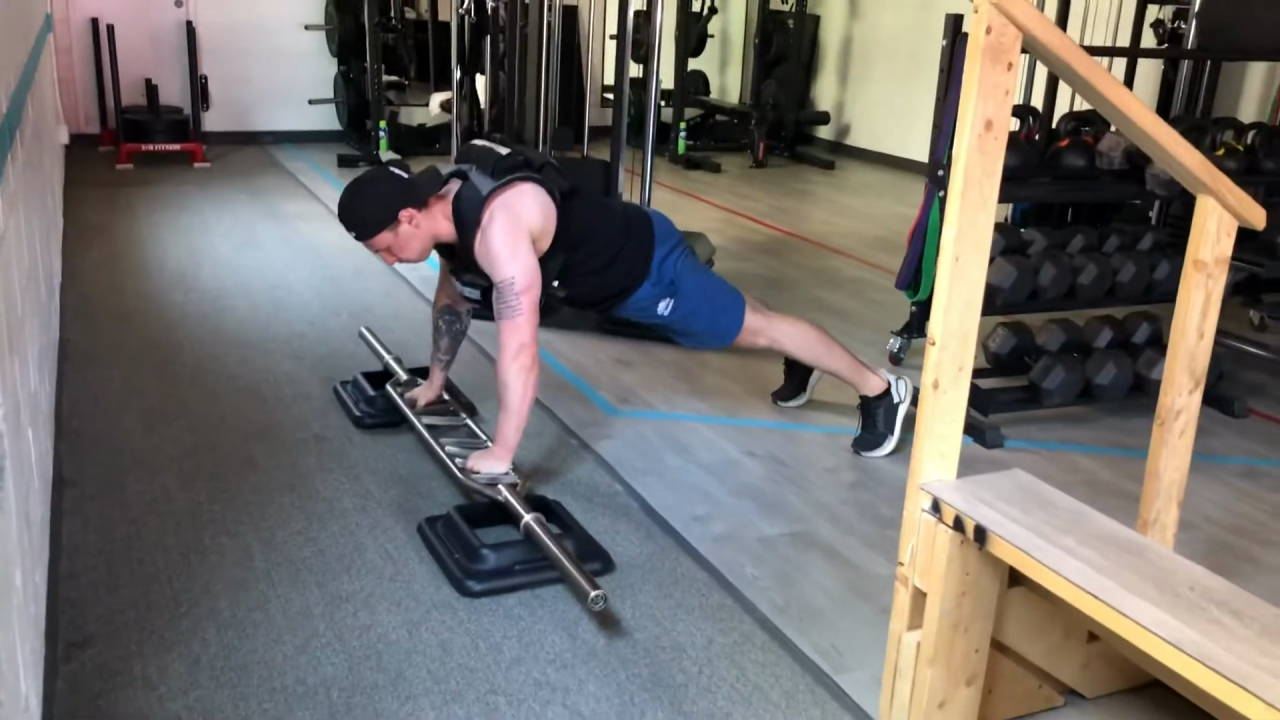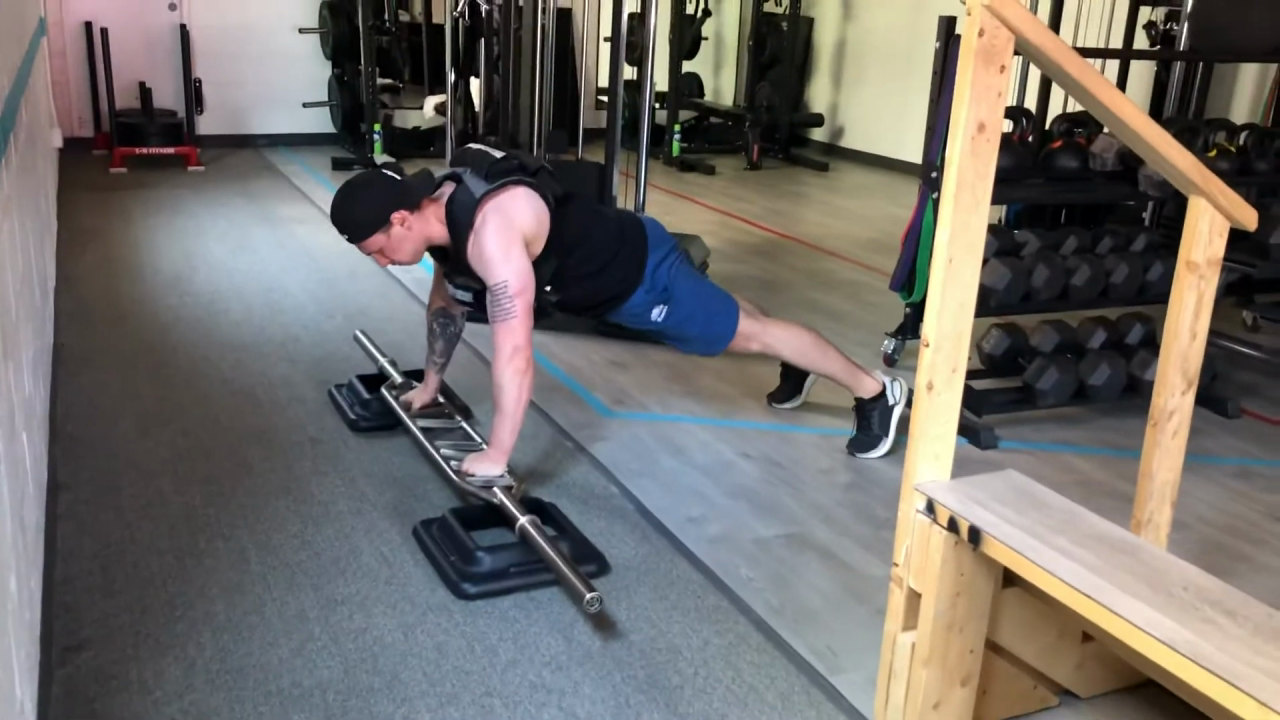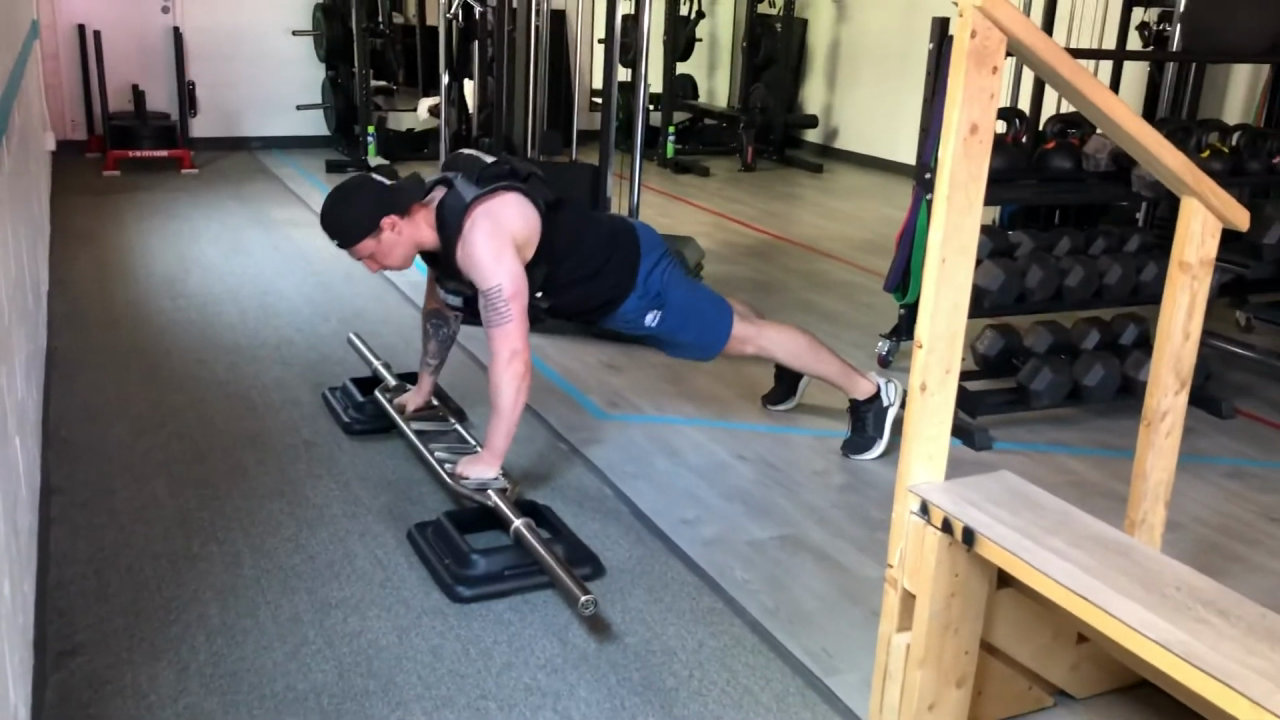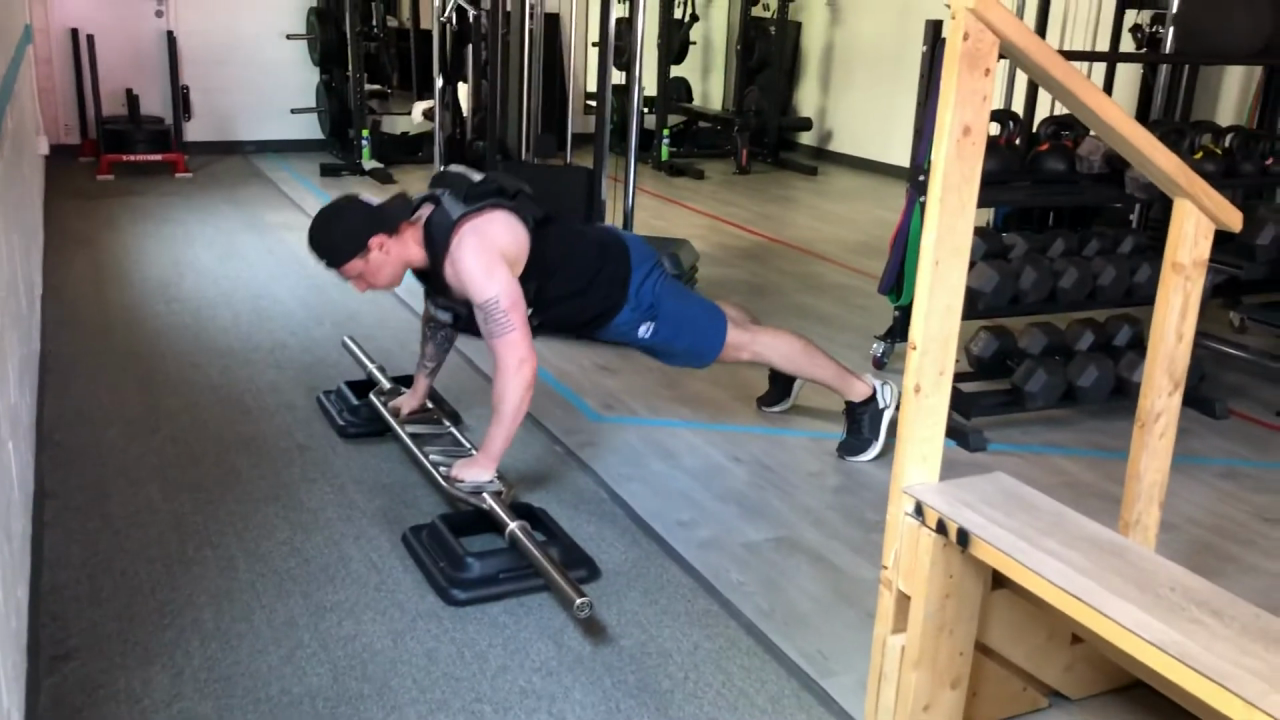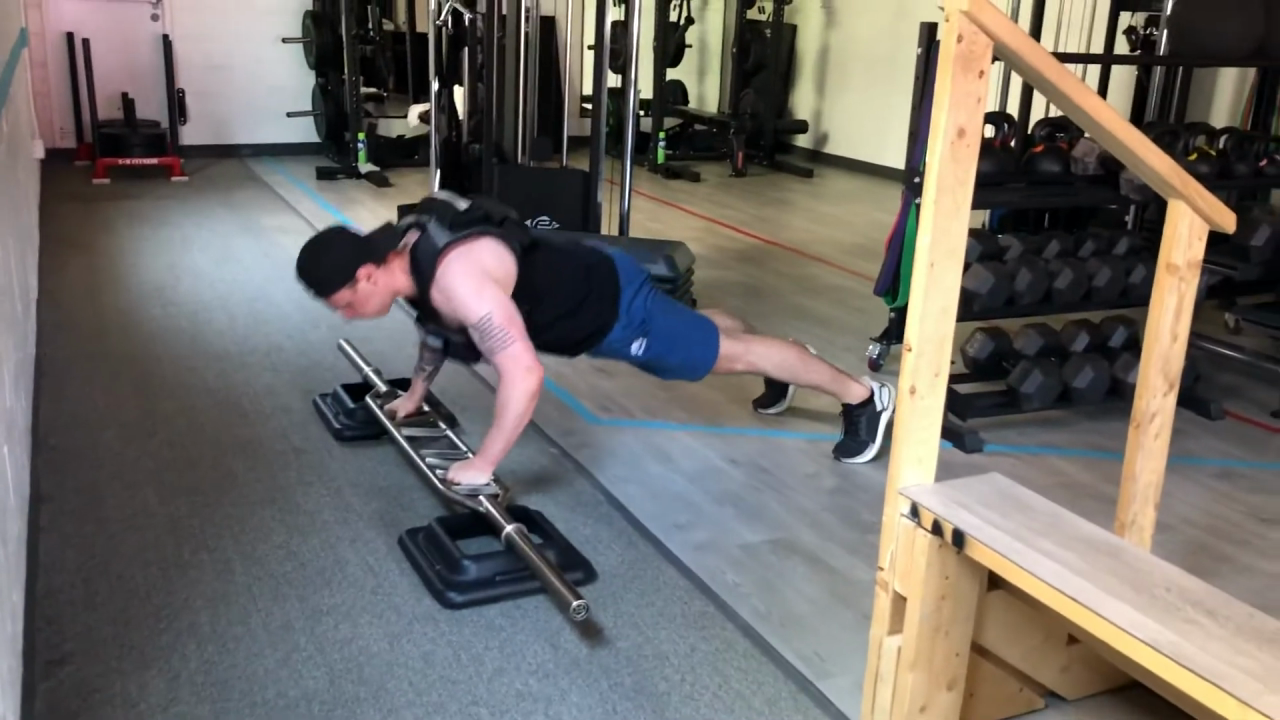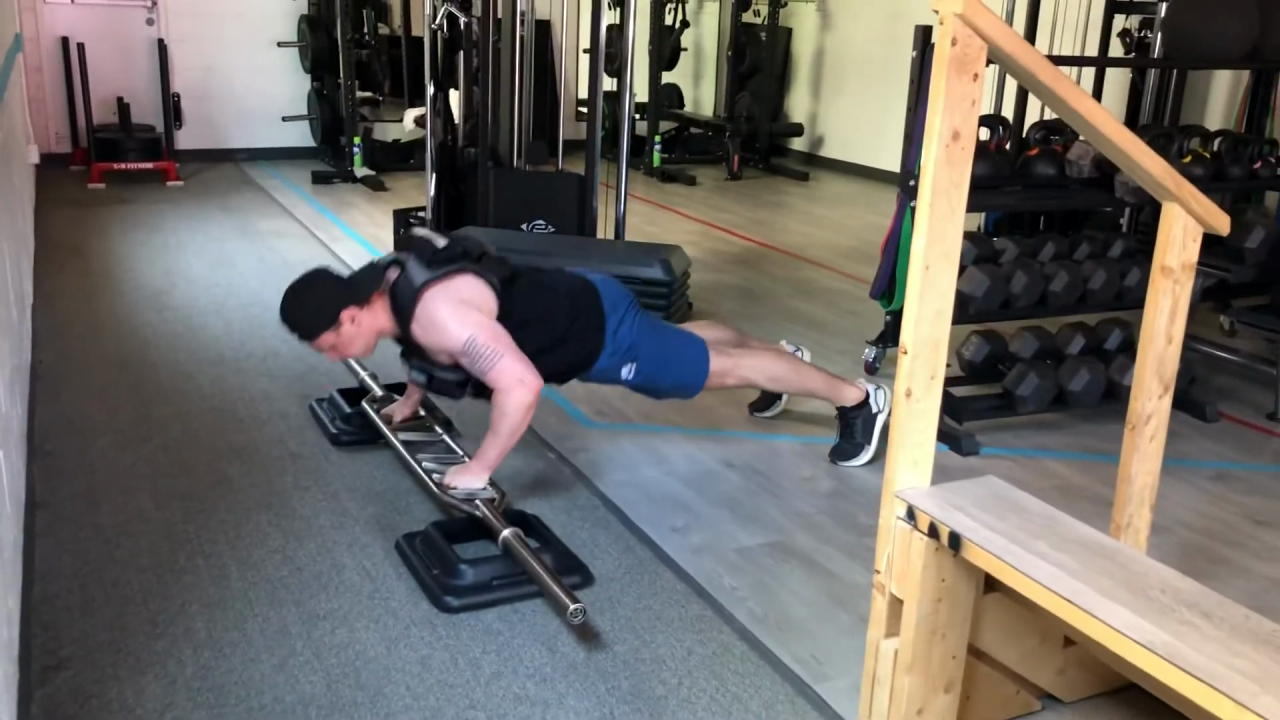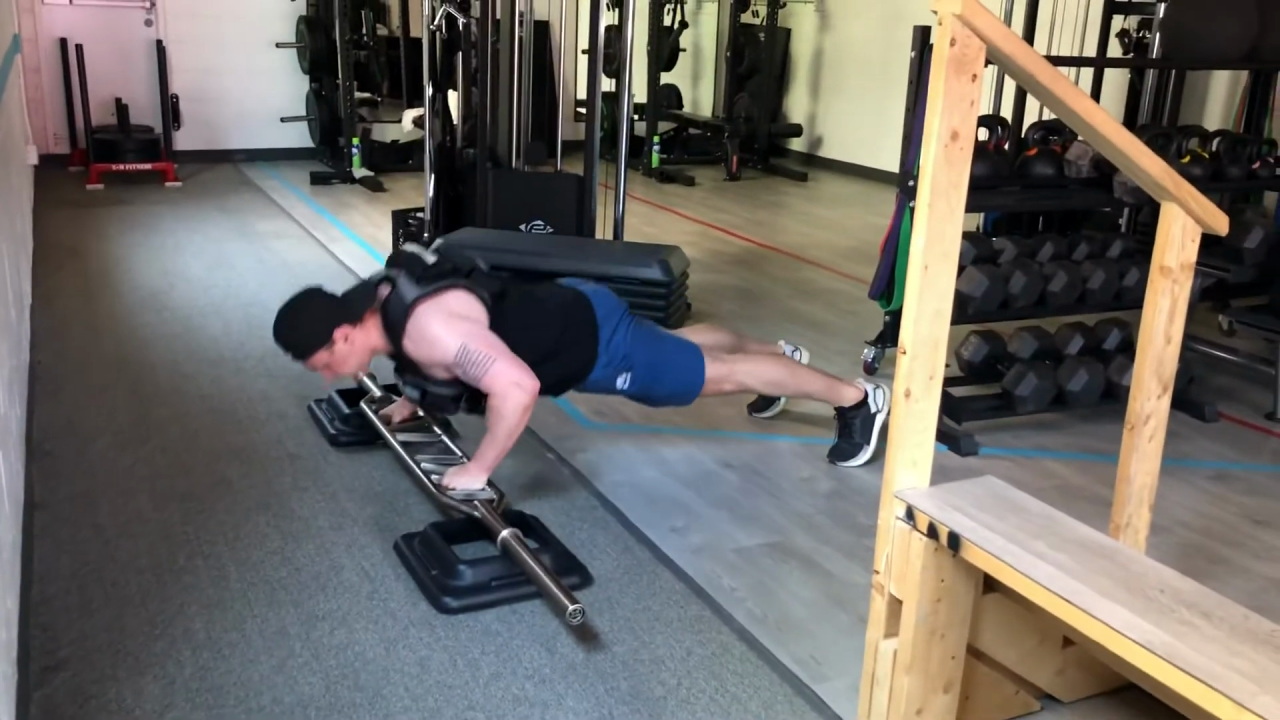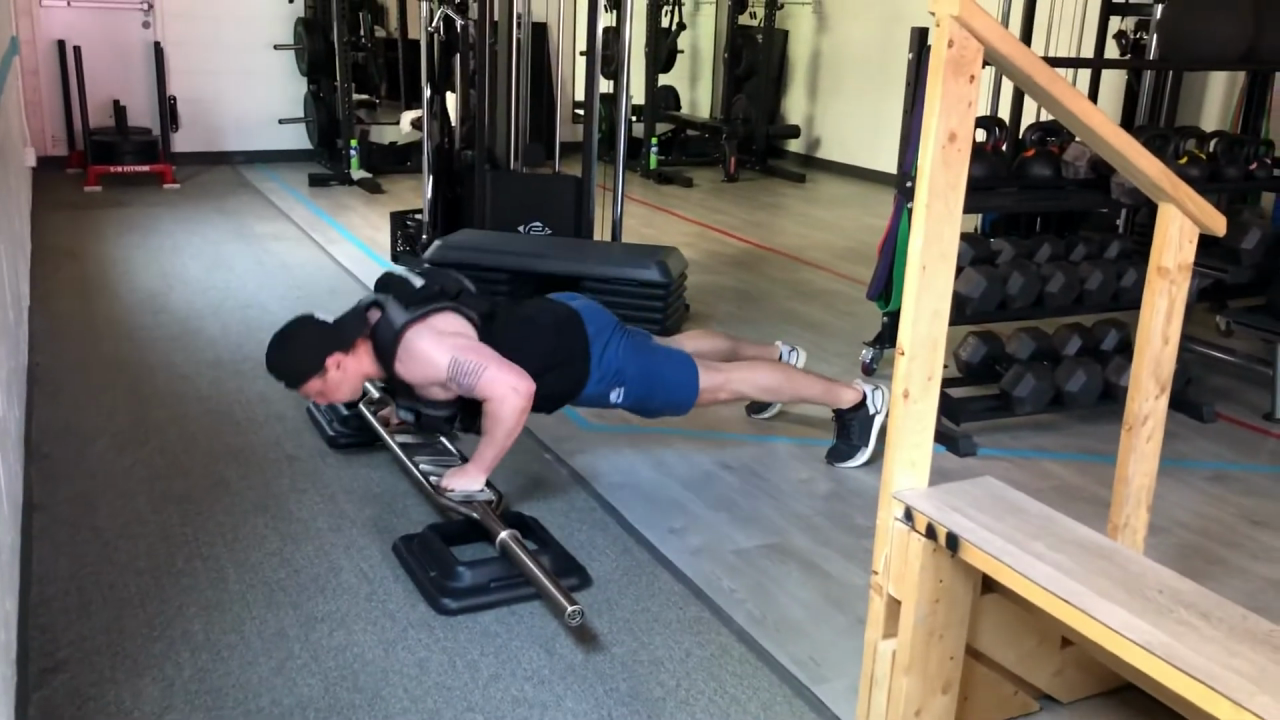
dt=0.1s
person 1, frame 1
left shoulder: (495, 228)
right shoulder: (446, 209)
left elbow: (519, 352)
right elbow: (452, 299)
left wrist: (501, 454)
right wrist: (435, 380)
left hip: (645, 263)
right hip: (614, 264)
left knee: (754, 327)
right knee: (727, 311)
left ankle: (880, 389)
right ankle: (801, 366)
person 1, frame 2
left shoulder: (489, 230)
right shoulder: (439, 211)
left elbow: (514, 355)
right elbow: (447, 302)
left wrist: (496, 456)
right wrist: (430, 383)
left hip: (639, 270)
right hip: (607, 268)
left knee: (748, 332)
right knee: (722, 314)
left ankle: (875, 391)
right ankle: (797, 369)
person 1, frame 3
left shoulder: (479, 237)
right shoulder: (429, 215)
left elbow: (510, 357)
right elbow: (440, 303)
left wrist: (490, 459)
right wrist: (424, 385)
left hip: (631, 276)
right hip: (602, 268)
left knee: (742, 335)
right knee: (714, 315)
left ankle: (870, 392)
right ankle: (791, 370)
person 1, frame 4
left shoulder: (469, 252)
right shoulder: (420, 229)
left elbow: (517, 365)
right elbow: (442, 312)
left wrist: (485, 463)
right wrist: (420, 388)
left hip: (624, 289)
right hip: (595, 278)
left knee: (736, 343)
right knee: (707, 322)
left ankle: (864, 395)
right ankle: (785, 371)
person 1, frame 5
left shoulder: (452, 279)
right shoulder: (409, 249)
left elbow: (523, 374)
left wrist: (484, 464)
right wrist: (418, 389)
left hip: (613, 306)
right hip: (585, 283)
left knee: (731, 354)
right knee: (692, 325)
left ankle: (861, 396)
right ankle: (784, 371)
person 1, frame 6
left shoulder: (433, 312)
right shoulder: (392, 285)
left elbow: (520, 386)
left wrist: (478, 469)
right wrist: (411, 397)
left hip: (601, 334)
right hip: (575, 305)
left knee: (722, 371)
right knee: (684, 338)
left ankle: (856, 398)
right ankle: (783, 351)
person 1, frame 7
left shoulder: (421, 331)
right shoulder: (383, 299)
left elbow: (519, 386)
left wrist: (479, 468)
right wrist: (412, 395)
left hip: (596, 343)
right hip: (567, 309)
left knee: (718, 375)
right knee: (678, 341)
left ankle: (856, 397)
right ankle: (775, 348)
person 1, frame 8
left shoulder: (413, 352)
right shoulder: (375, 323)
left elbow: (515, 390)
left wrist: (475, 471)
left hip: (590, 360)
right hip: (561, 321)
left knee: (714, 385)
right knee: (673, 349)
left ankle: (854, 399)
right ankle: (773, 352)
